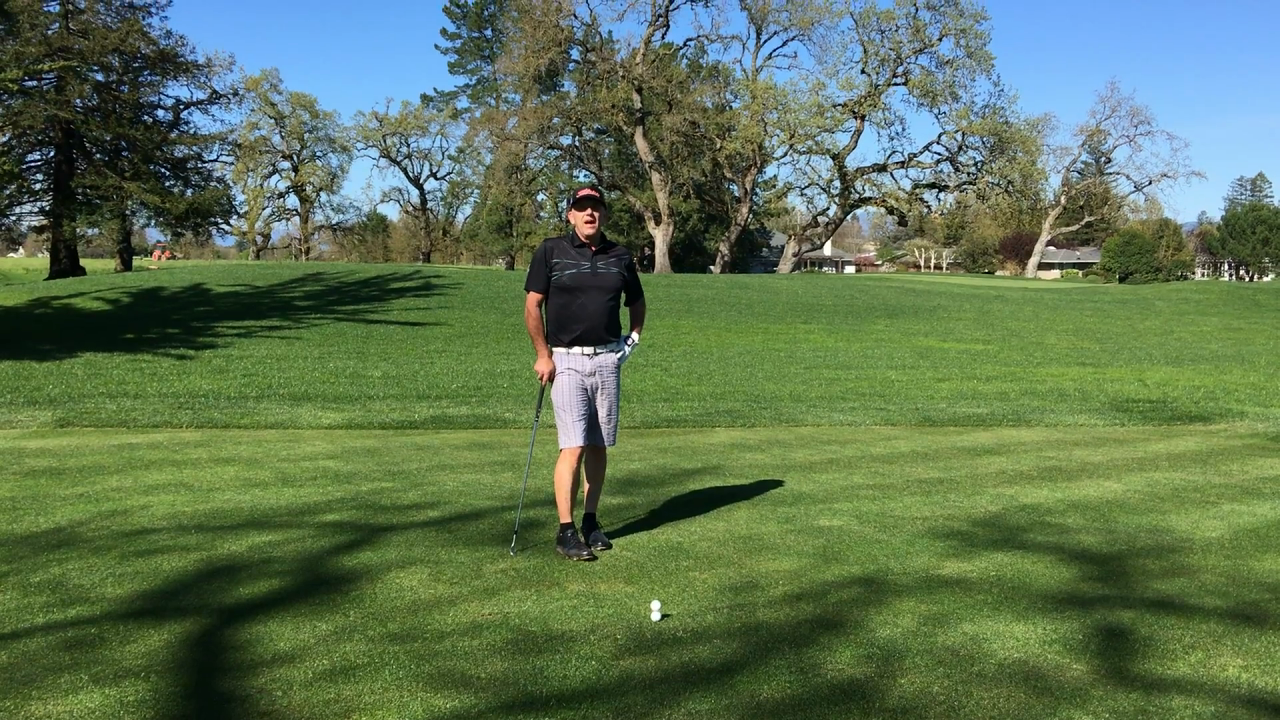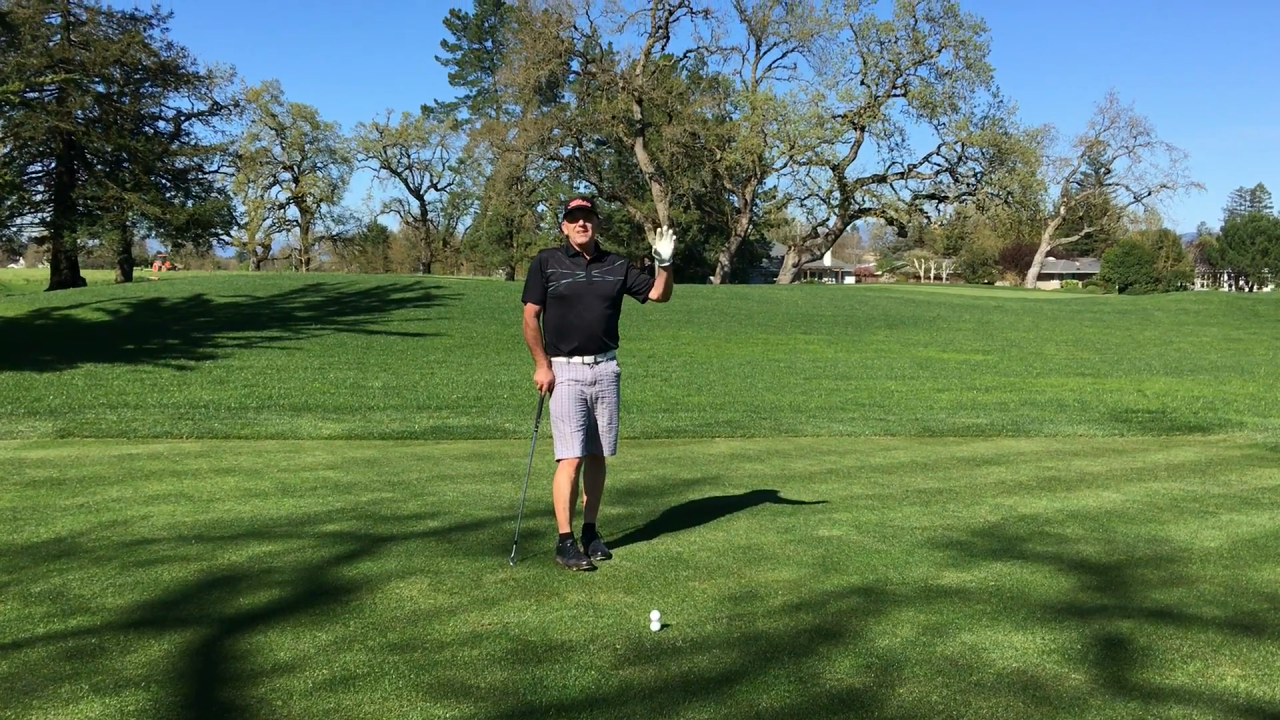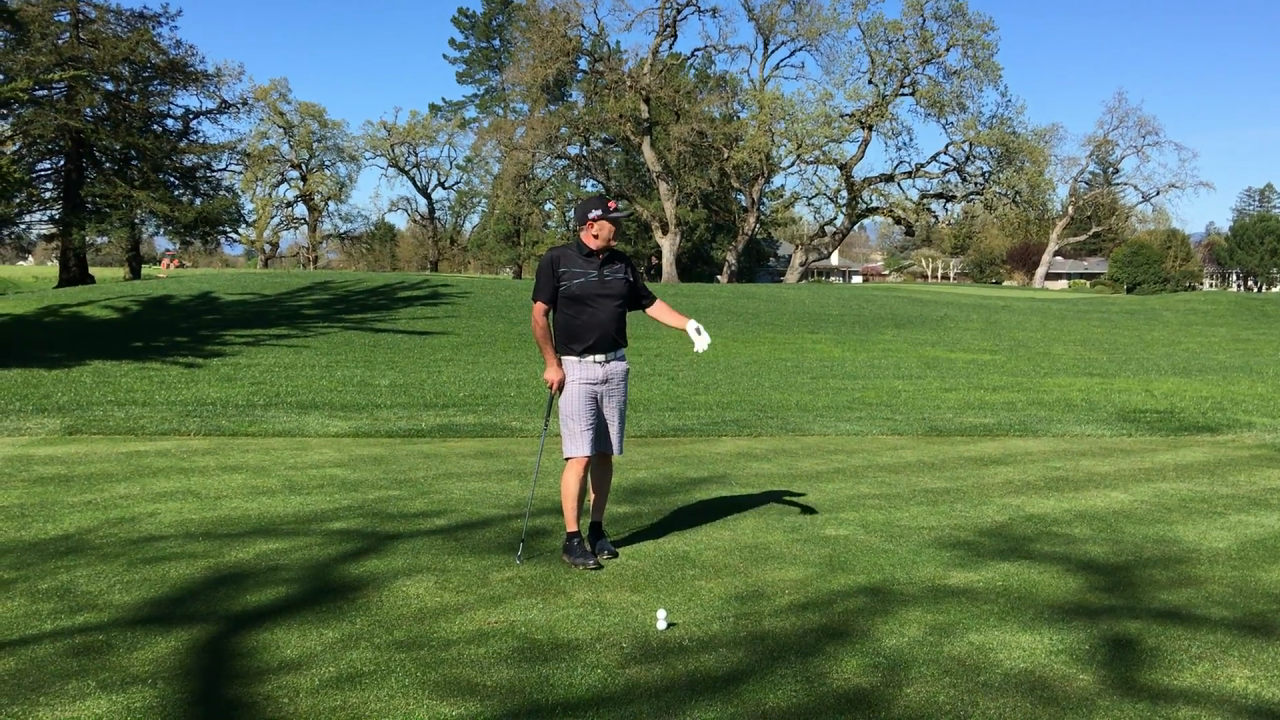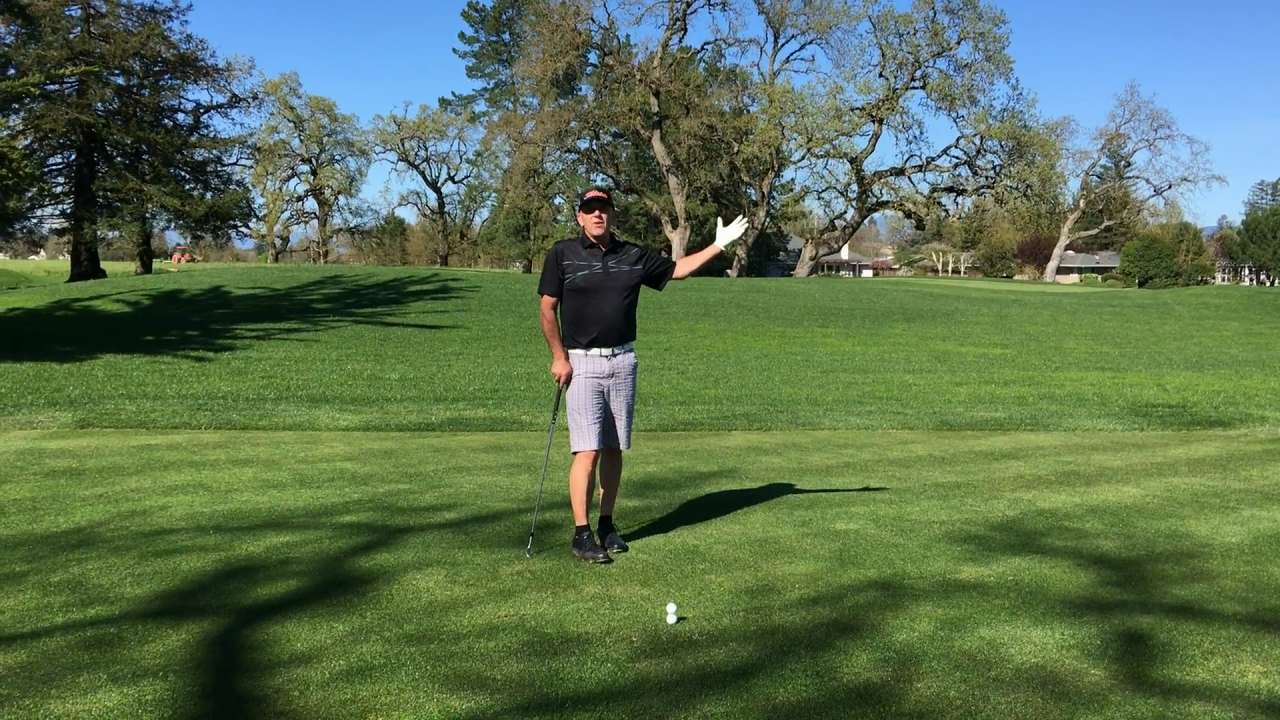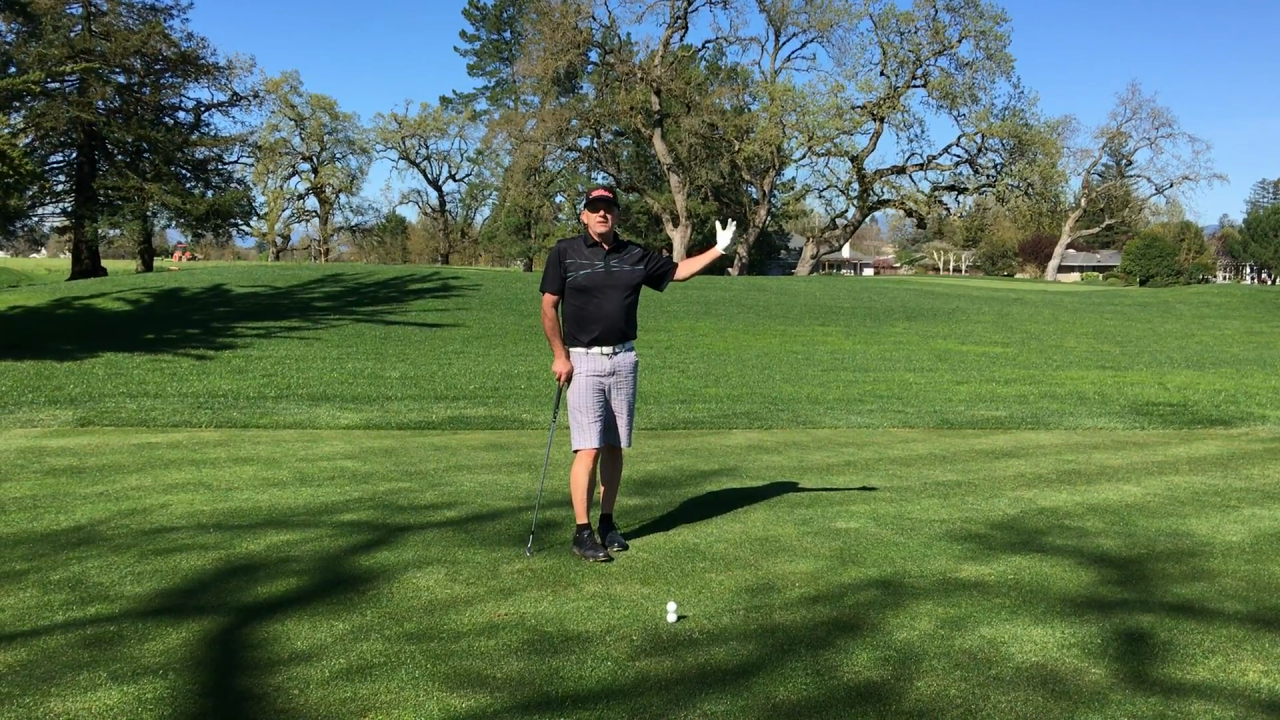
dt=1s
person 1, frame 1
left shoulder: (621, 256)
right shoulder: (551, 251)
left elbow: (637, 302)
right elbow: (533, 305)
left wrist: (632, 339)
right wrist: (542, 354)
left hip: (608, 360)
right hip: (566, 360)
left knee: (599, 445)
right knee: (573, 446)
left ankle: (591, 521)
right ankle: (566, 530)
person 1, frame 2
left shoulder: (616, 265)
right shoulder: (546, 261)
left elbow: (659, 294)
right elbow: (530, 316)
left wrist: (664, 262)
right wrist: (542, 364)
left hip: (606, 368)
right hip: (565, 370)
left knee: (598, 455)
right knee: (571, 457)
left ankle: (590, 531)
right ankle: (565, 540)
person 1, frame 3
left shoulder: (622, 264)
right shoulder: (556, 260)
left elbow: (650, 304)
right elbow: (539, 314)
left wrist: (688, 324)
right wrist: (552, 364)
left hip: (615, 367)
right hip: (575, 369)
left knee: (605, 455)
right knee: (579, 457)
left ankle: (596, 530)
right ankle: (571, 539)
person 1, frame 4
left shoulder: (634, 255)
right shoulder: (562, 253)
left elbow: (677, 269)
right elbow: (547, 308)
left wrist: (719, 245)
right wrist: (559, 357)
left hip: (623, 361)
right hip: (582, 362)
left knee: (614, 448)
right knee: (588, 450)
left ankle: (607, 524)
right ankle: (581, 533)
person 1, frame 5
left shoulder: (635, 255)
right shoulder: (565, 252)
left elbow: (678, 271)
right elbow: (549, 307)
left wrist: (719, 248)
right wrist: (559, 355)
left hip: (624, 360)
right hip: (583, 361)
left knee: (615, 447)
right knee: (588, 449)
left ankle: (607, 523)
right ankle: (582, 531)
